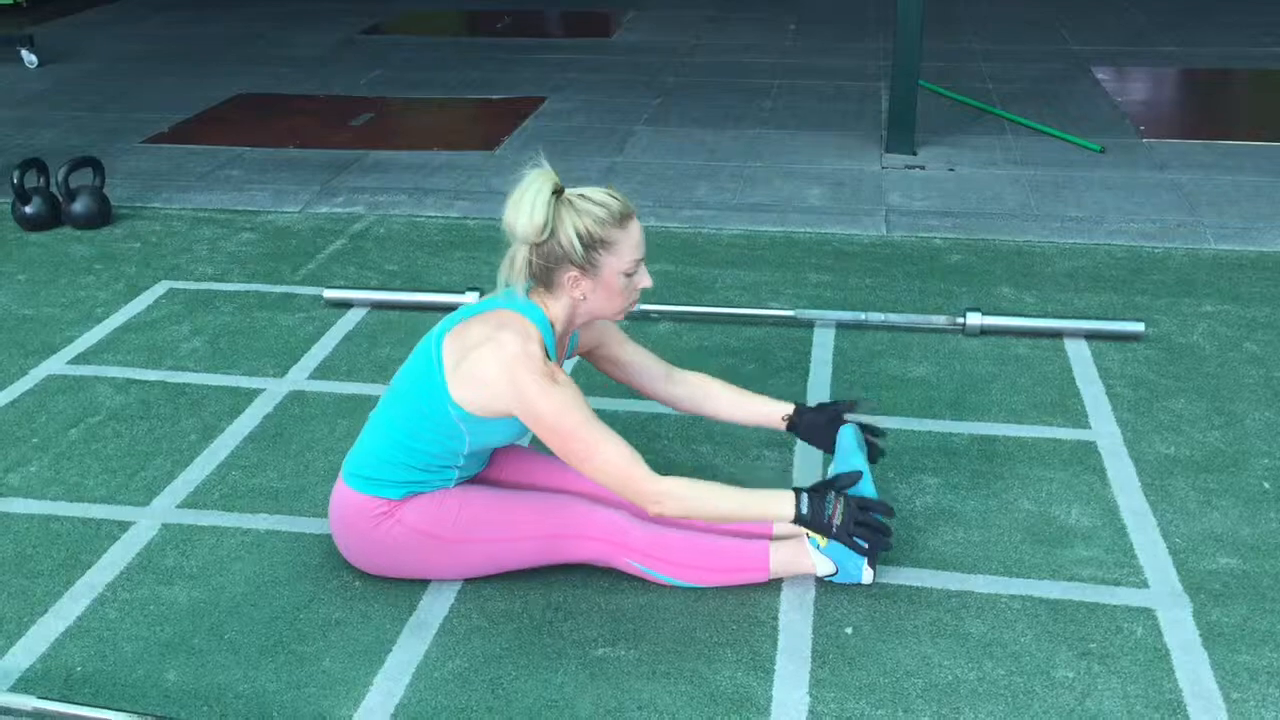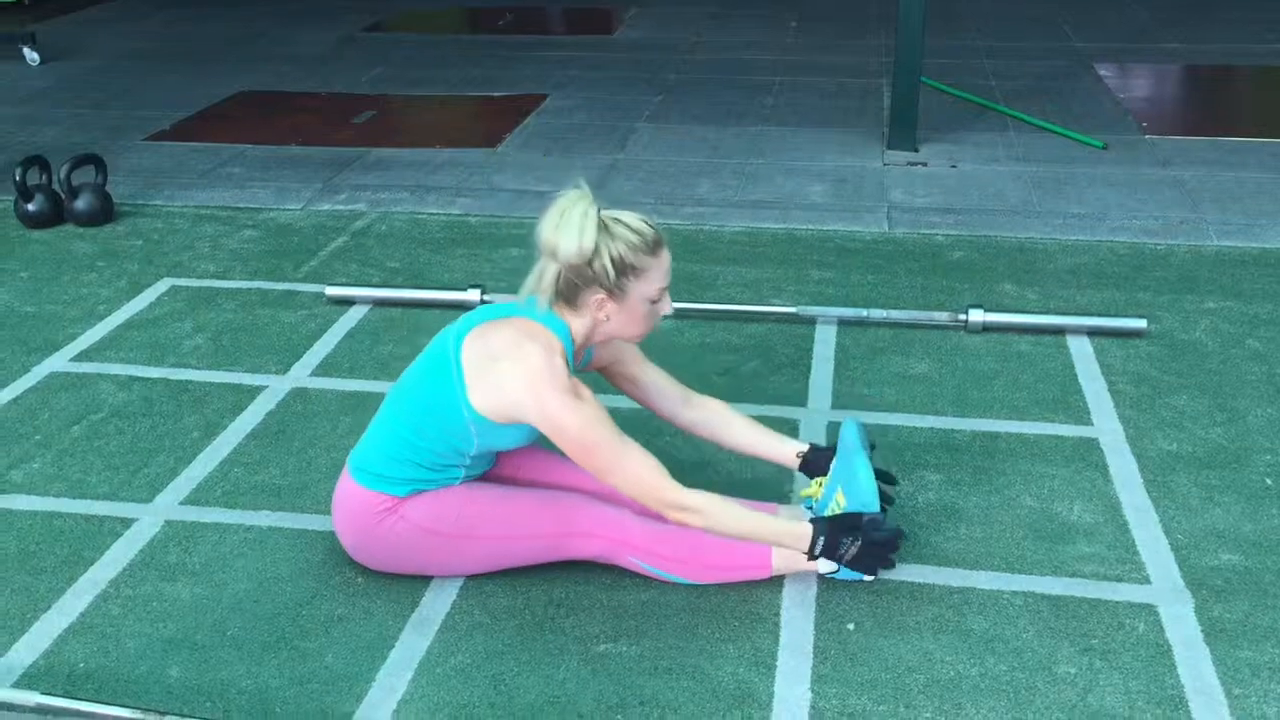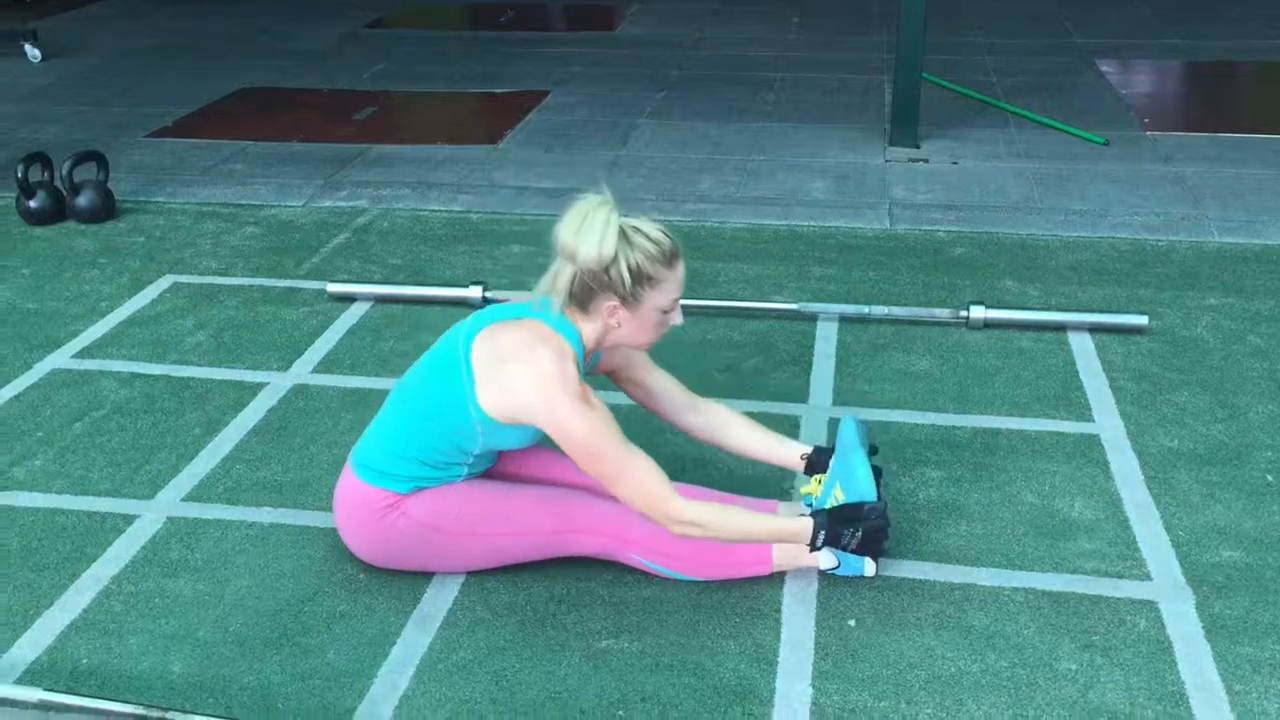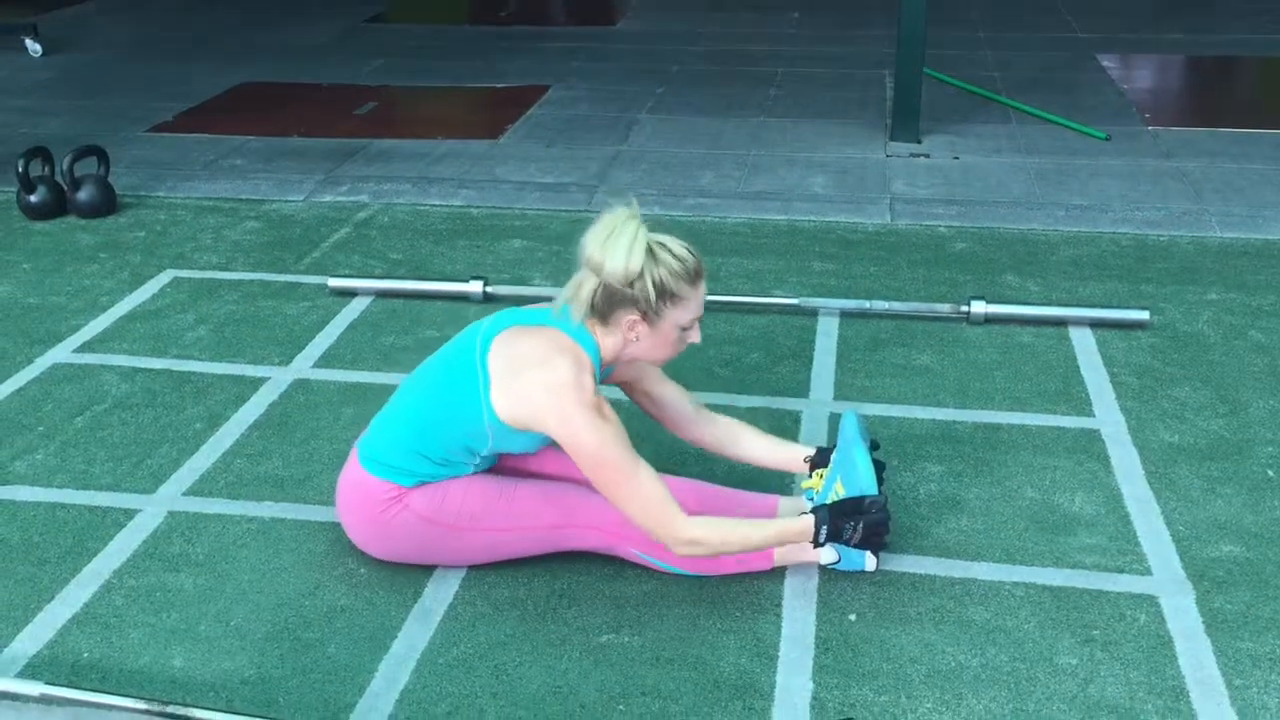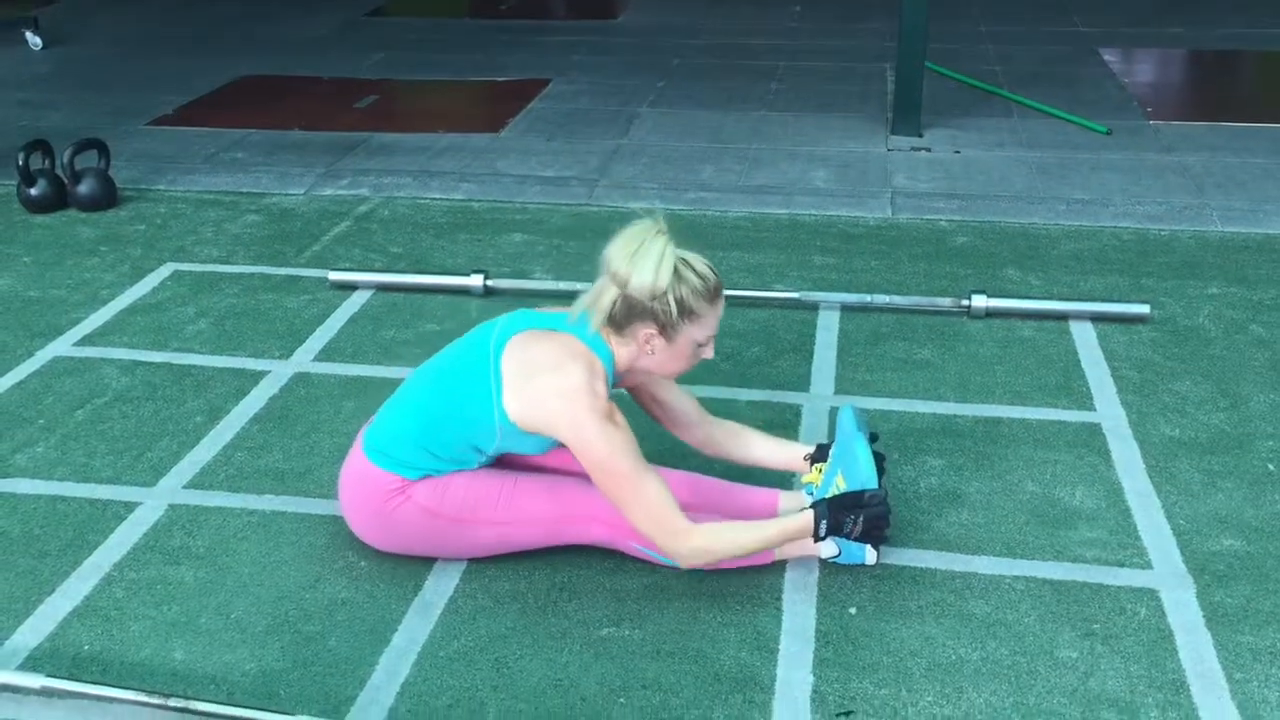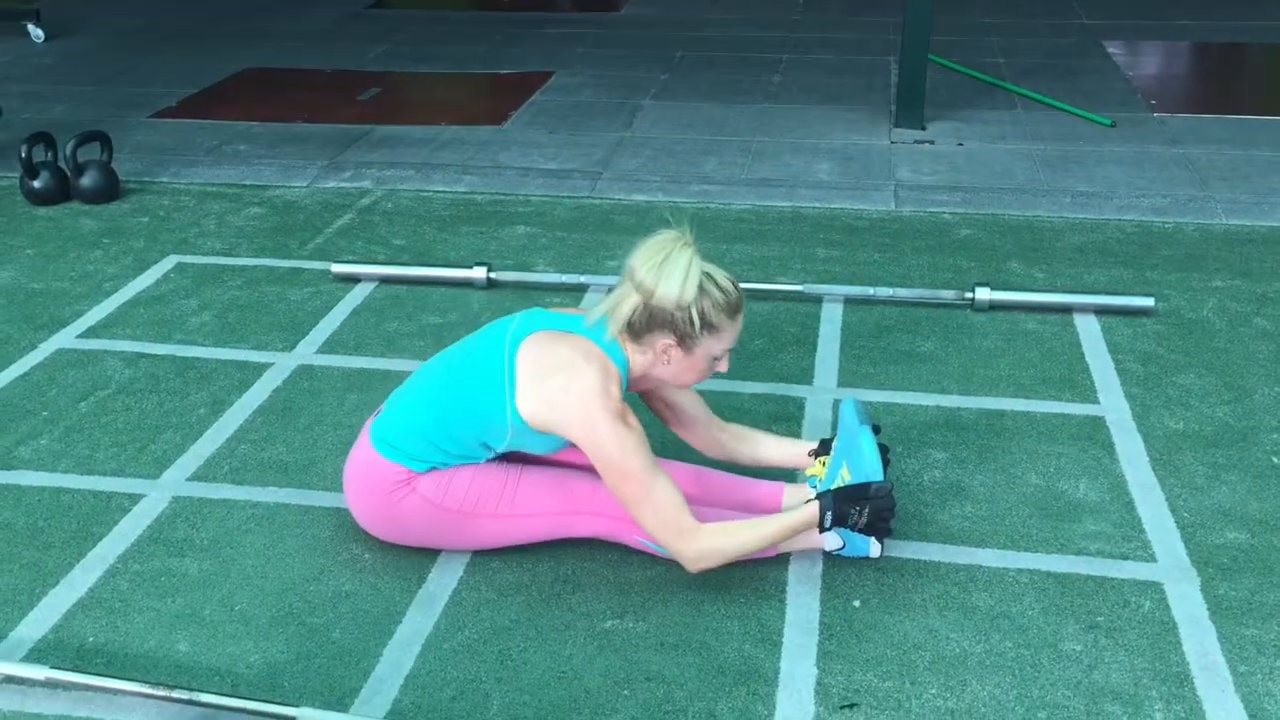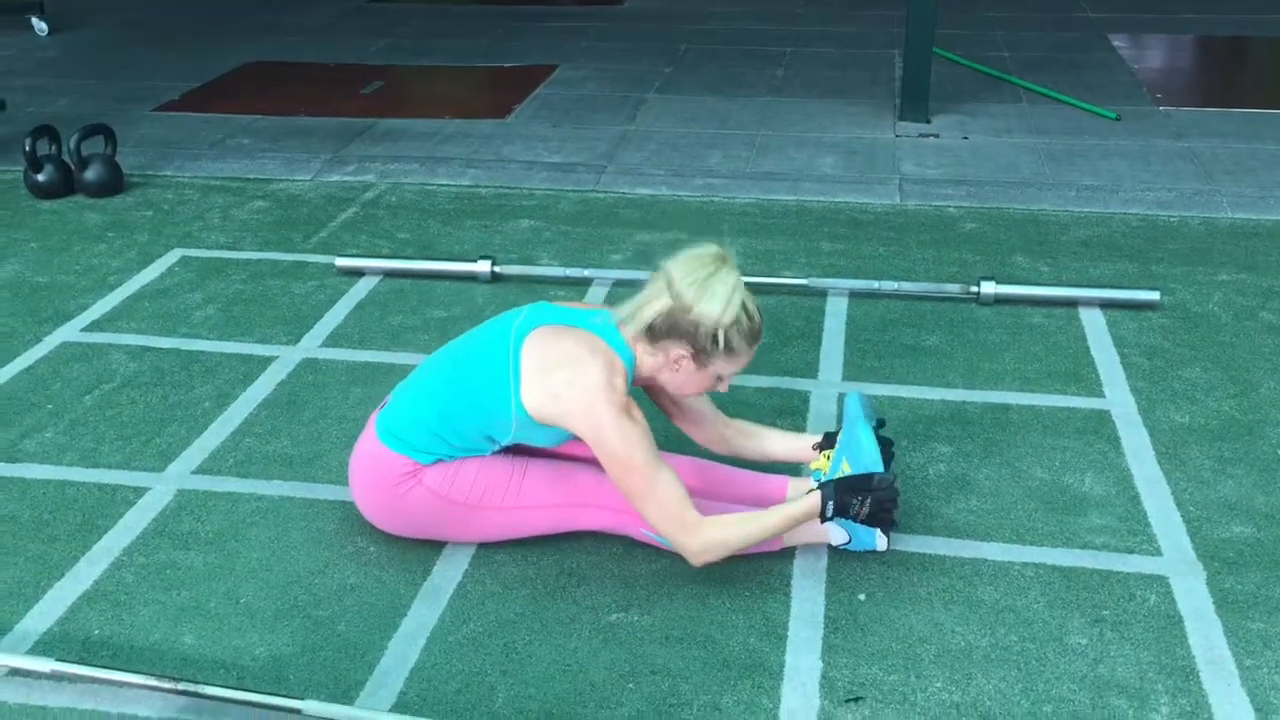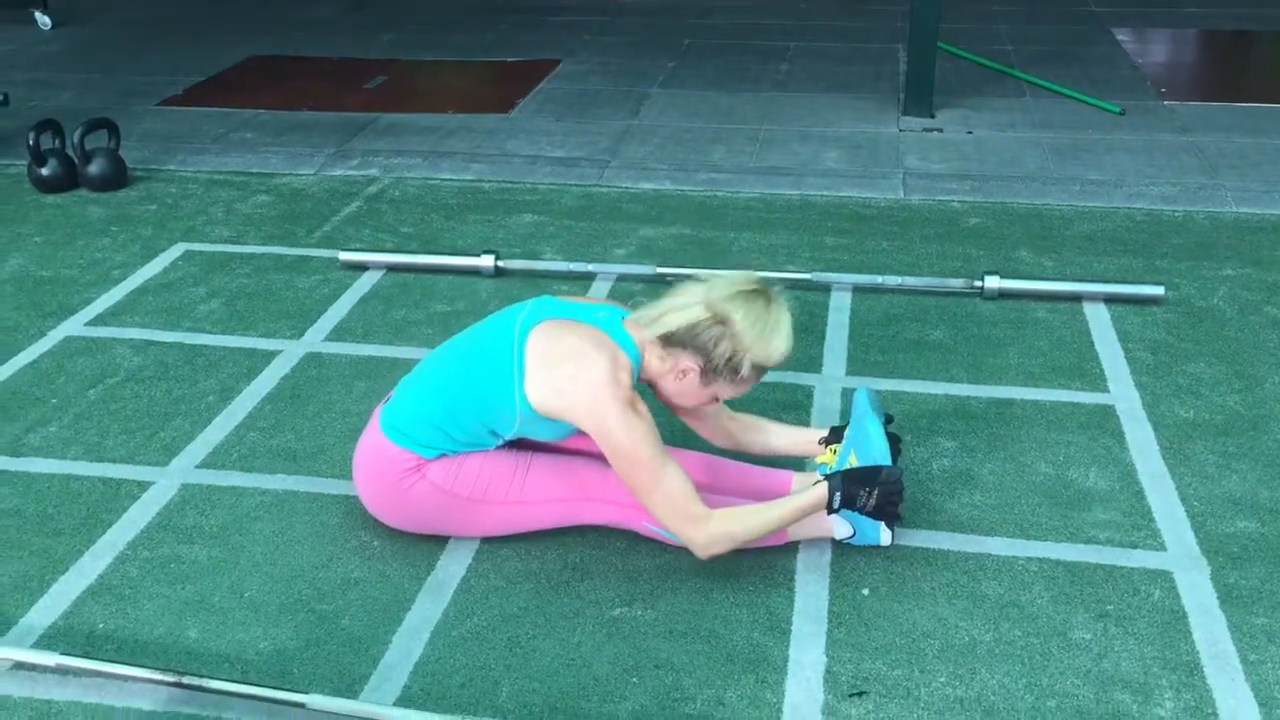
dt=0.2s
person 1, frame 1
left shoulder: (564, 316)
right shoulder: (519, 364)
left elbow: (675, 383)
right elbow: (653, 495)
left wrist: (795, 416)
right wrist: (799, 506)
right hip: (384, 517)
left knee: (606, 494)
right knee: (597, 530)
left ankle: (800, 531)
right ankle: (814, 555)
person 1, frame 2
left shoulder: (579, 327)
right shoulder: (540, 375)
left elbow: (690, 407)
right elbow: (675, 504)
left wrist: (805, 457)
right wrist: (813, 539)
right hip: (386, 514)
left knee: (617, 492)
right knee: (599, 527)
left ankle: (804, 515)
right ankle: (816, 559)
person 1, frame 3
left shoulder: (582, 329)
right shoulder: (550, 378)
left elbow: (698, 413)
right elbow: (676, 517)
left wrist: (809, 458)
right wrist: (815, 532)
right hip: (388, 510)
left knee: (621, 492)
right knee: (601, 526)
left ankle: (799, 509)
right ankle: (817, 553)
person 1, frame 4
left shoulder: (591, 334)
right shoulder: (566, 388)
left elbow: (704, 425)
right elbow: (680, 536)
left wrist: (813, 460)
right wrist: (817, 529)
left hip: (444, 461)
right hip: (390, 504)
left knee: (625, 489)
right knee: (603, 520)
left ankle: (805, 502)
right ankle: (817, 546)
person 1, frame 5
left shoulder: (606, 339)
right shoulder: (579, 395)
left elbow: (708, 432)
right elbow: (683, 545)
left wrist: (814, 456)
right wrist: (817, 523)
left hip: (424, 451)
right hip: (391, 495)
left knee: (631, 484)
right knee: (603, 514)
left ankle: (803, 499)
person 1, frame 6
left shoulder: (616, 340)
right shoulder: (594, 397)
left elbow: (716, 437)
right elbow: (692, 548)
left wrist: (816, 454)
right wrist: (821, 515)
left hip: (418, 437)
right hip: (395, 486)
left knee: (637, 478)
right knee: (608, 508)
left ankle: (808, 493)
person 1, frame 7
left shoulder: (628, 336)
right shoulder: (599, 391)
left elbow: (721, 433)
right elbow: (696, 542)
left wrist: (822, 446)
right wrist: (822, 503)
left hip: (423, 430)
right hip: (401, 478)
left knee: (642, 472)
right knee: (612, 501)
person 1, frame 8
left shoulder: (634, 331)
right shoulder: (605, 387)
left elbow: (727, 431)
right elbow: (702, 535)
left wrist: (826, 441)
right wrist: (828, 494)
left hip: (427, 426)
right hip: (404, 472)
left knee: (646, 467)
right knee: (615, 495)
